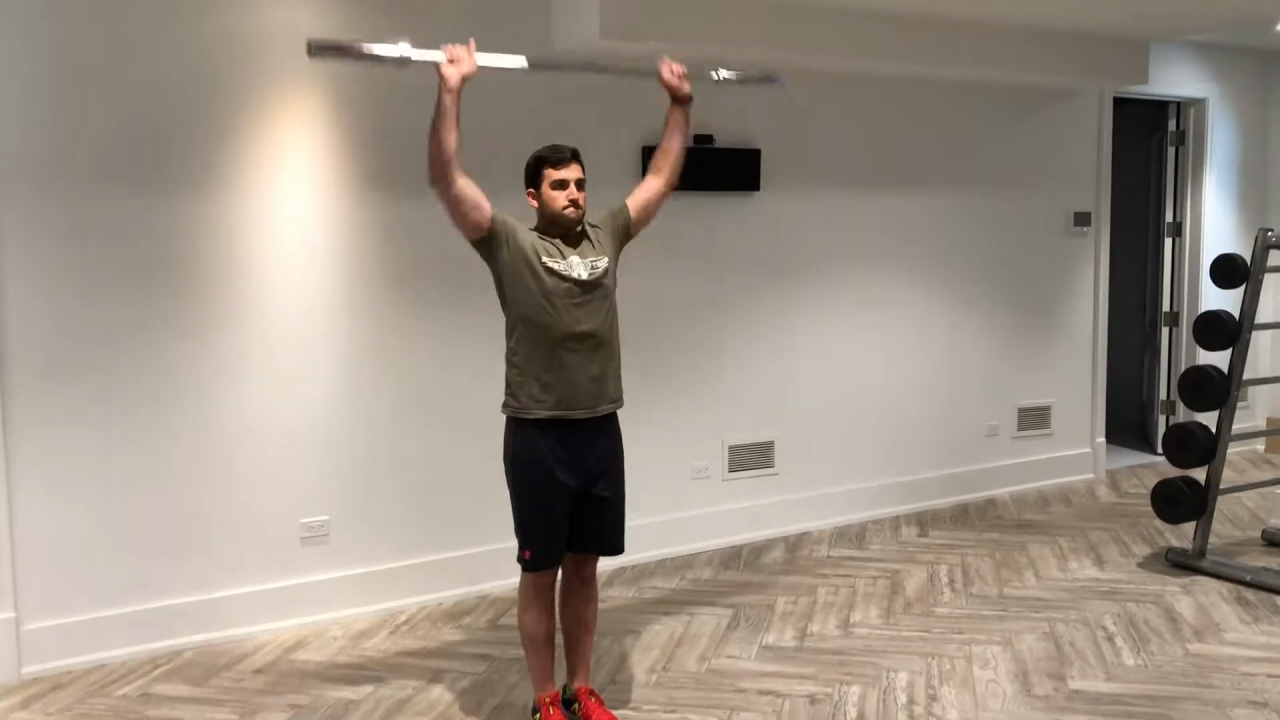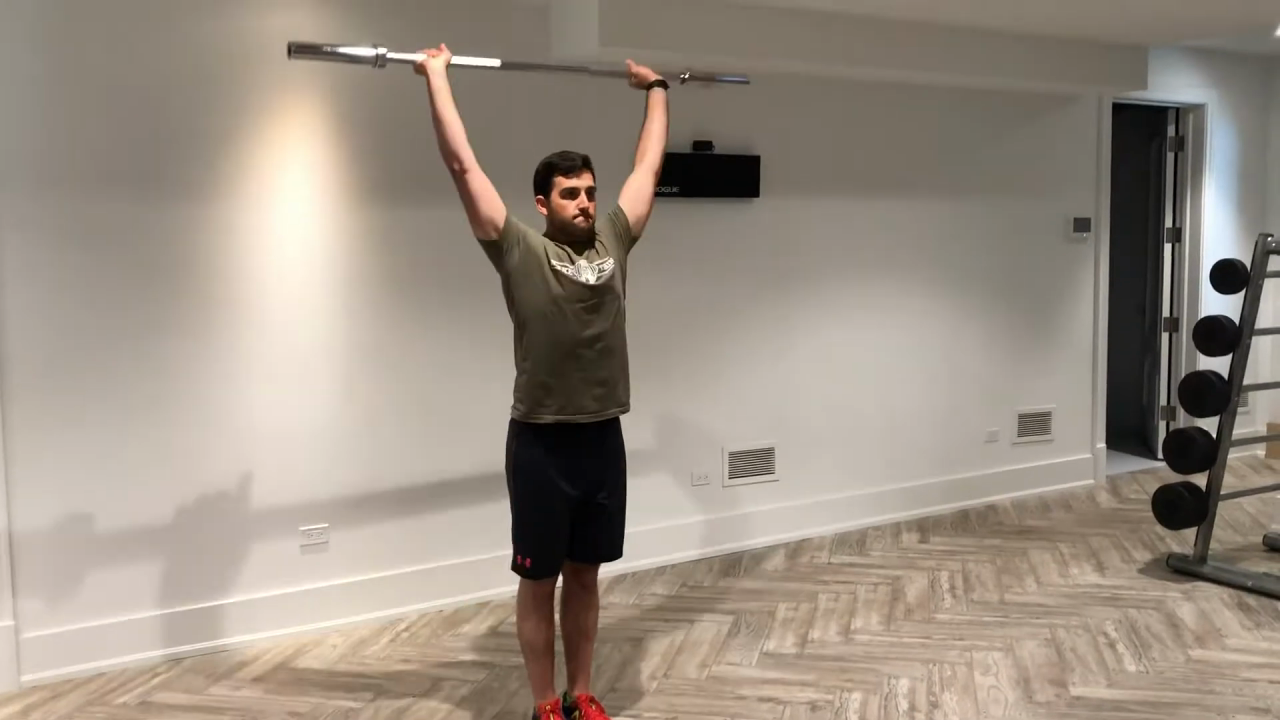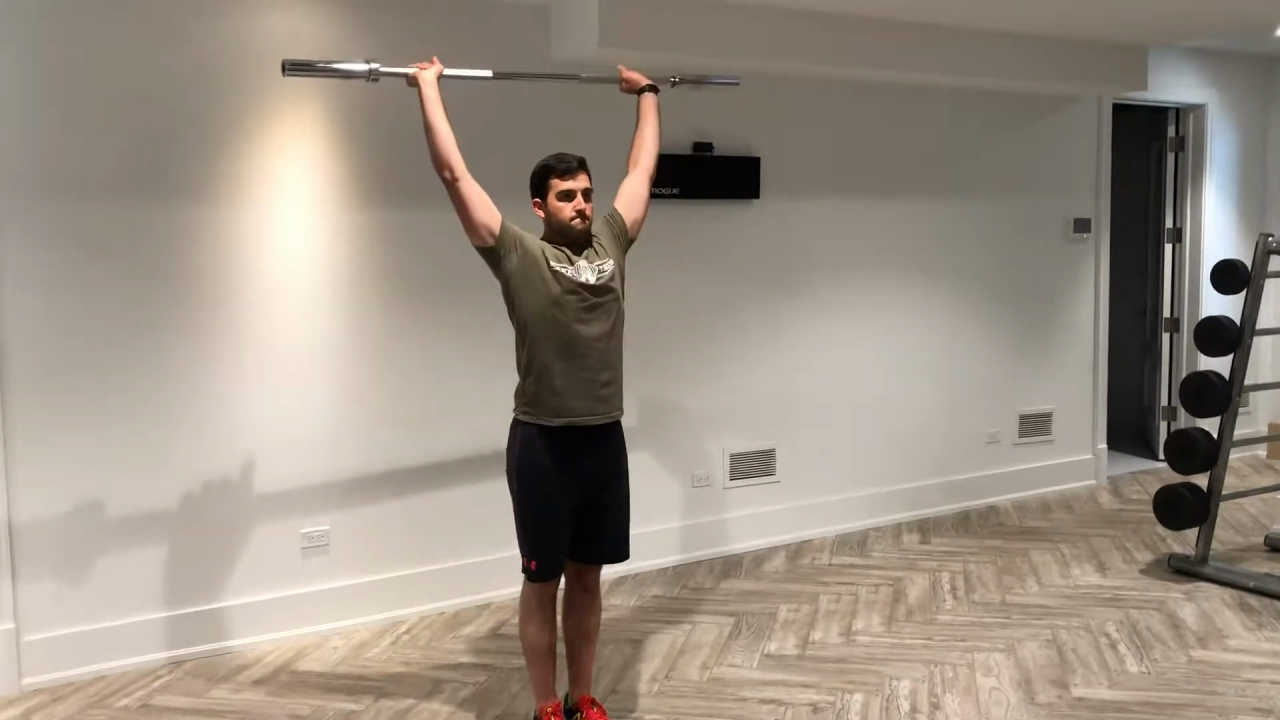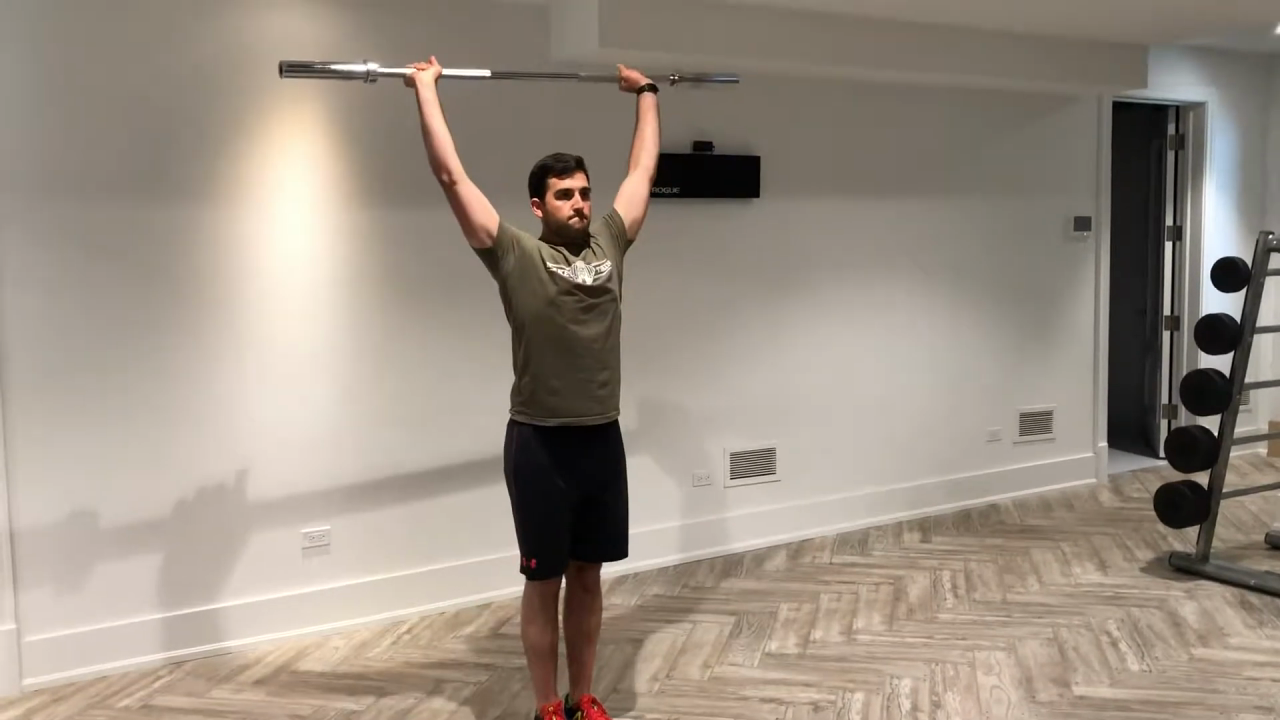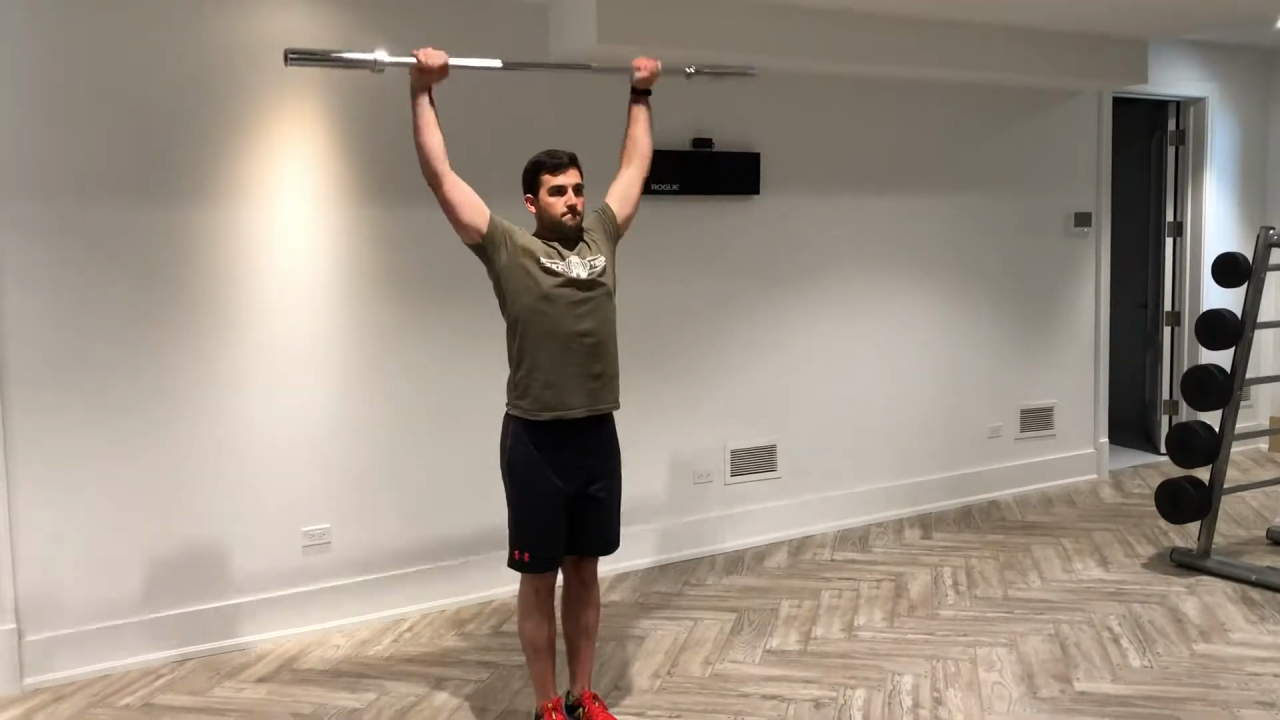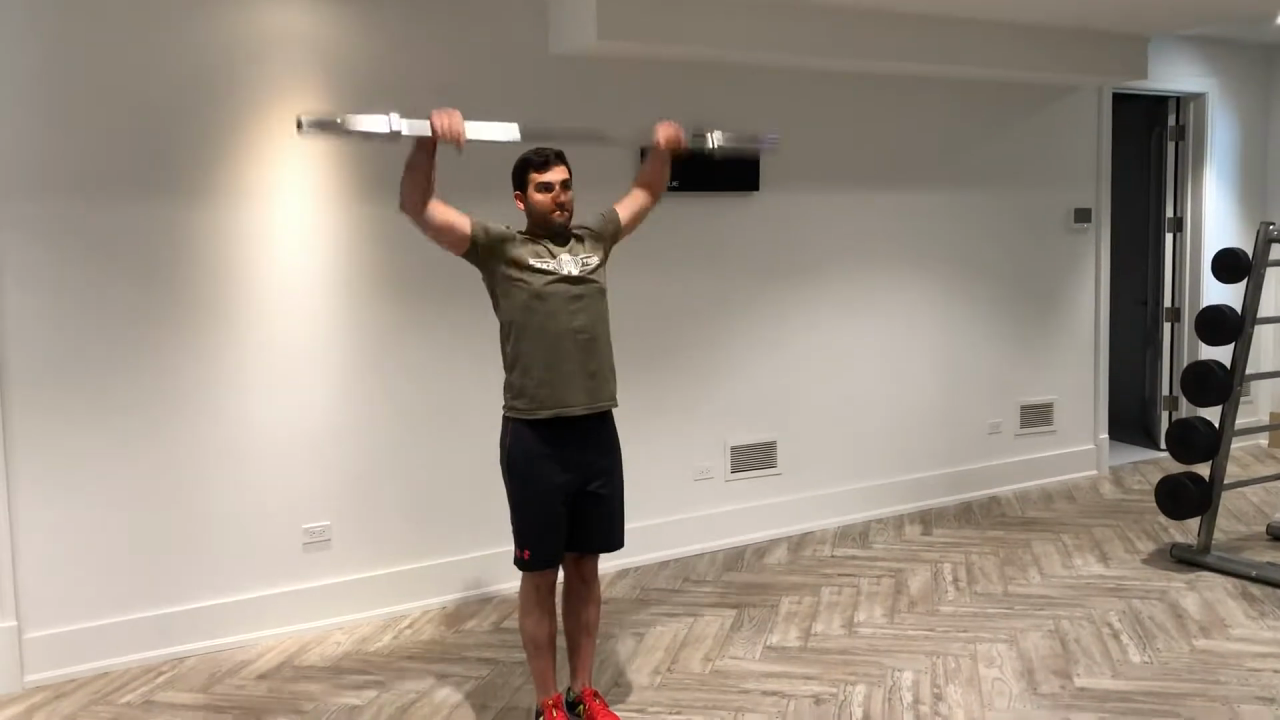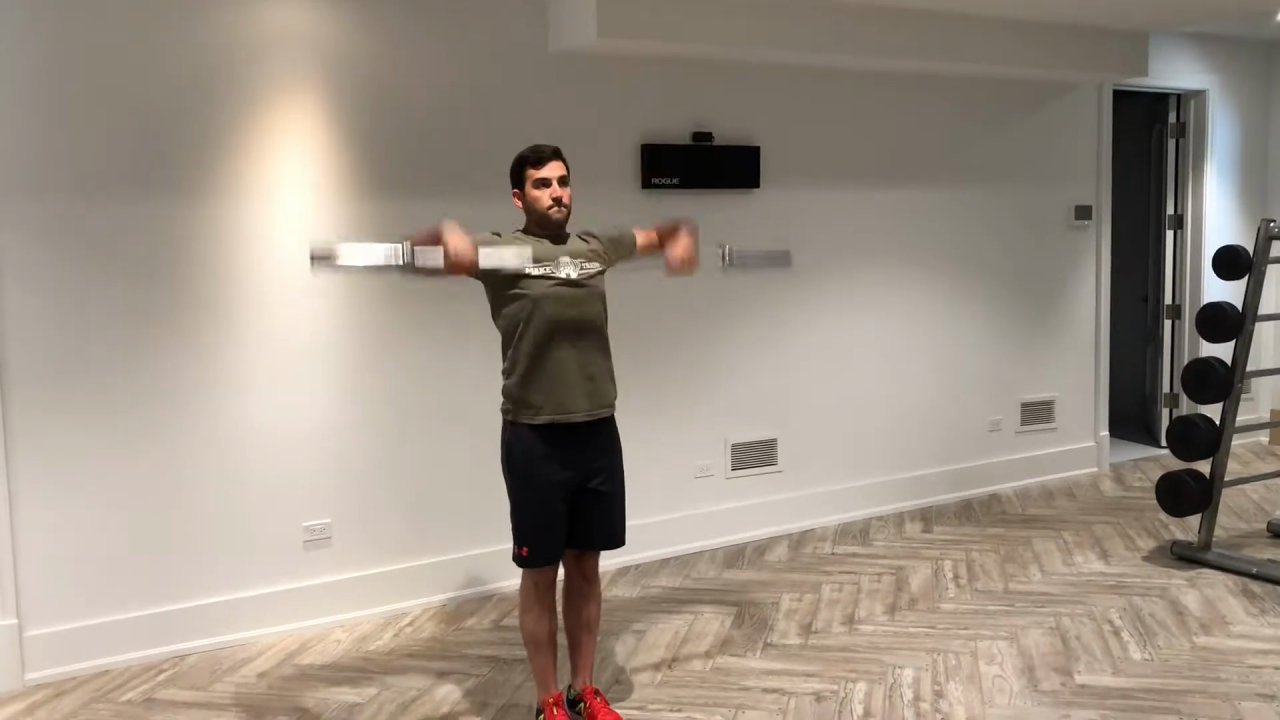
dt=0.2s
person 1, frame 1
left shoulder: (607, 234)
right shoulder: (509, 244)
left elbow: (664, 173)
right elbow: (445, 178)
left wrist: (679, 101)
right wrist: (450, 88)
left hip: (600, 432)
right hip: (538, 436)
left knee: (584, 568)
right knee: (540, 573)
person 1, frame 2
left shoulder: (614, 240)
right shoulder: (518, 249)
left elbow: (649, 165)
right elbow: (462, 164)
left wrist: (654, 89)
right wrist: (437, 76)
left hip: (603, 438)
right hip: (541, 443)
left knee: (585, 575)
right knee: (540, 580)
person 1, frame 3
left shoulder: (612, 242)
right shoulder: (516, 253)
left elbow: (643, 168)
right elbow: (454, 173)
left wrist: (645, 94)
right wrist: (428, 88)
left hip: (605, 439)
right hip: (543, 443)
left knee: (588, 578)
right knee: (543, 582)
person 1, frame 4
left shoulder: (610, 241)
right shoulder: (514, 252)
left elbow: (642, 169)
right elbow: (450, 175)
left wrist: (644, 92)
right wrist: (425, 89)
left hip: (602, 439)
right hip: (540, 443)
left knee: (588, 576)
right knee: (545, 582)
person 1, frame 5
left shoulder: (602, 235)
right shoulder: (507, 246)
left elbow: (636, 164)
right elbow: (437, 173)
left wrist: (639, 93)
right wrist: (423, 87)
left hip: (597, 434)
right hip: (535, 439)
left knee: (584, 571)
right knee: (540, 577)
person 1, frame 6
left shoulder: (594, 237)
right shoulder: (500, 246)
left elbow: (645, 192)
right elbow: (415, 205)
left wrist: (660, 150)
right wrist: (429, 142)
left hip: (597, 430)
right hip: (534, 436)
left knee: (585, 565)
right knee: (541, 573)
person 1, frame 7
left shoulder: (596, 244)
right shoulder: (500, 250)
left elbow: (662, 236)
left wrist: (682, 235)
right wrist: (444, 238)
left hip: (598, 432)
right hip: (535, 438)
left knee: (585, 565)
right knee: (540, 571)
